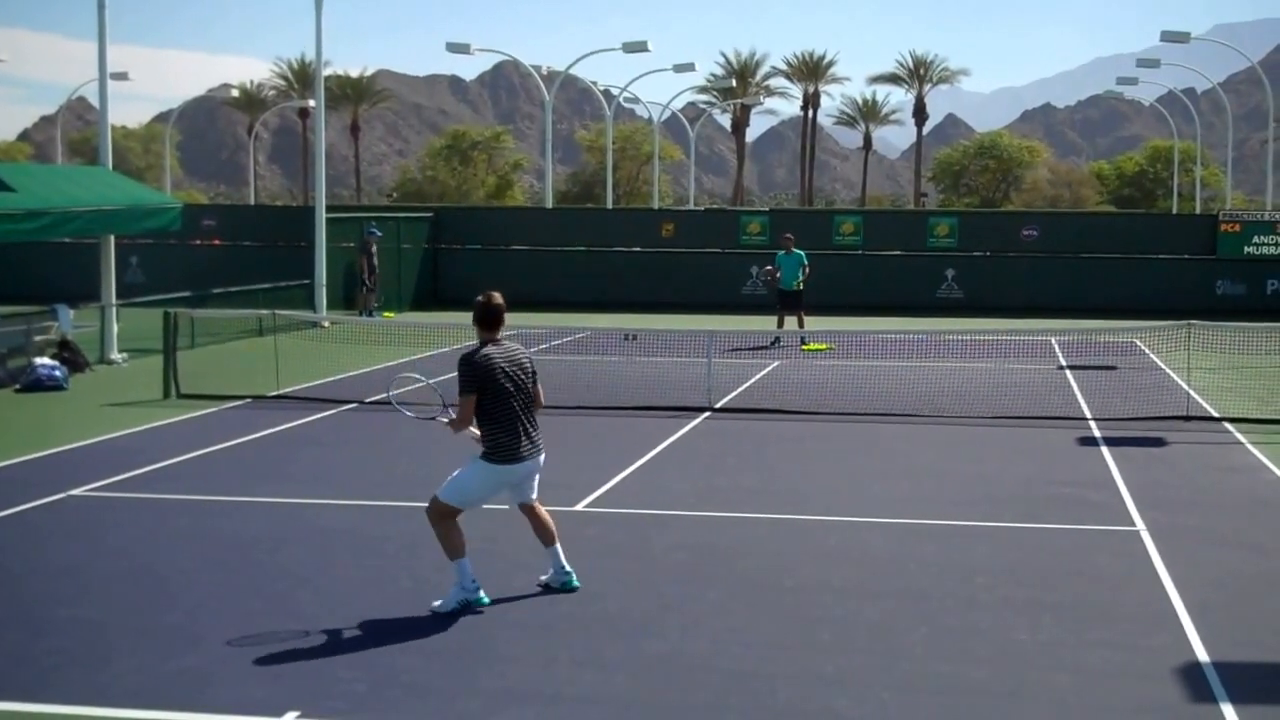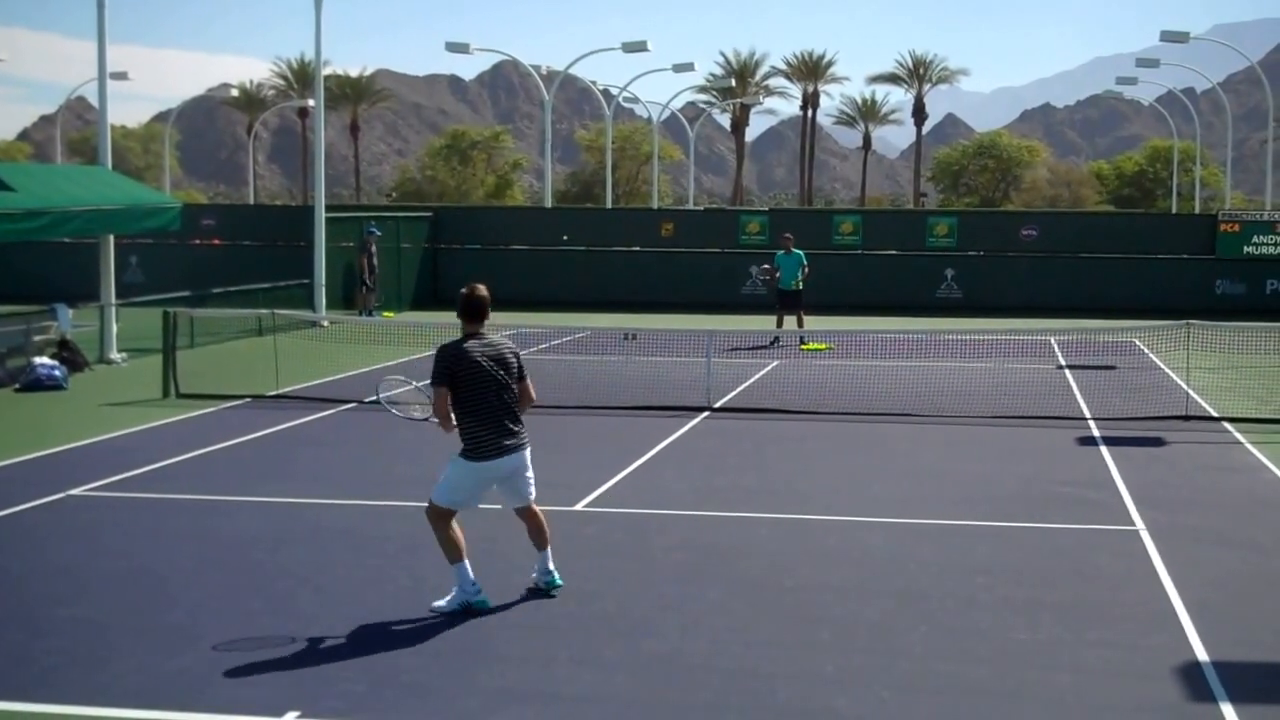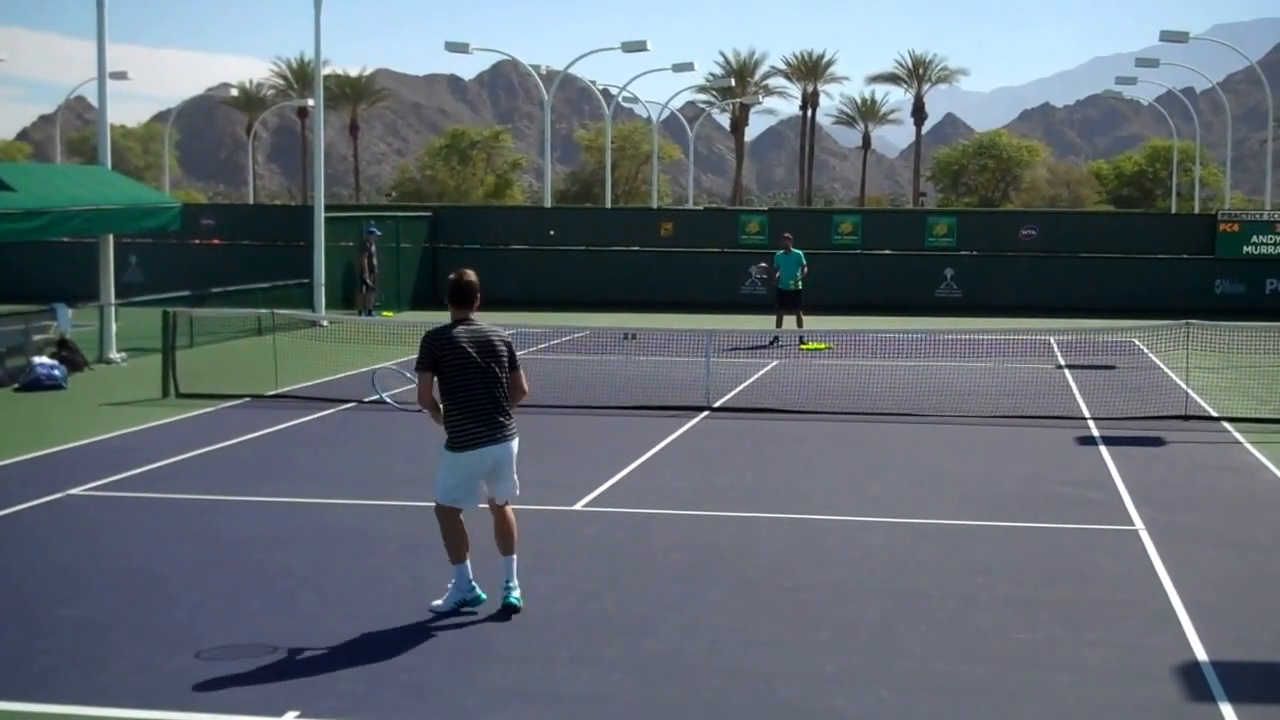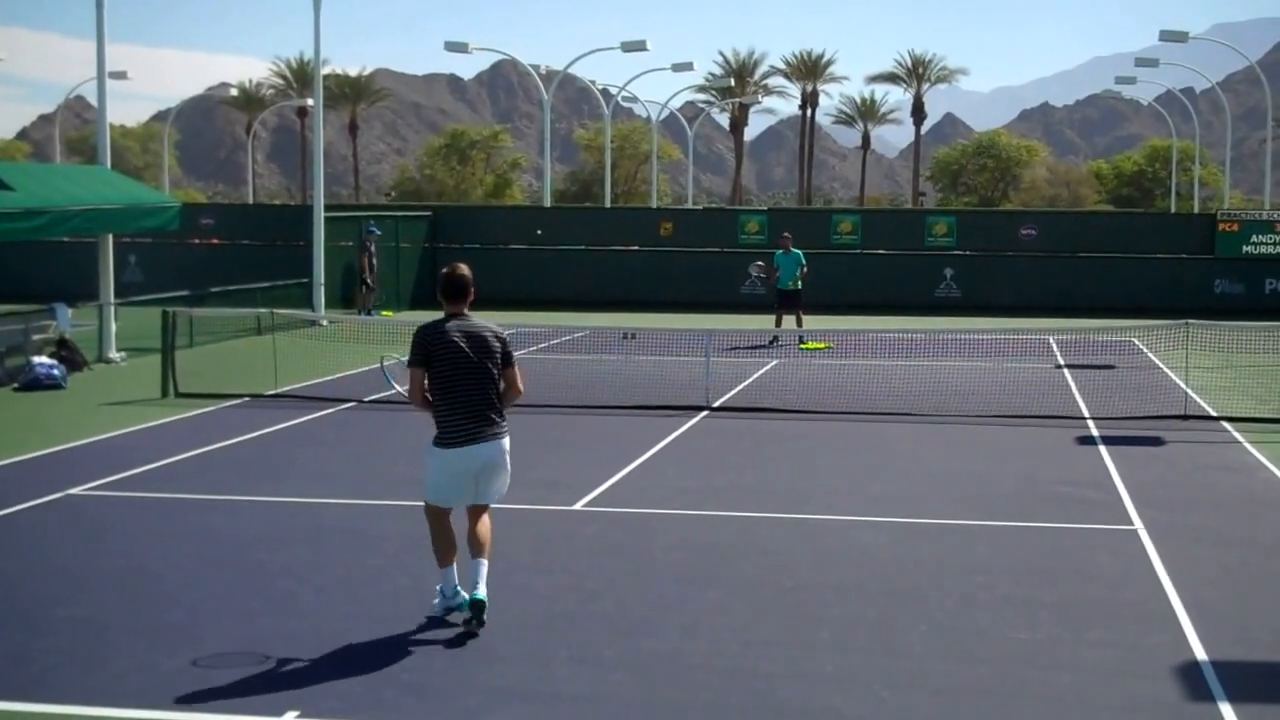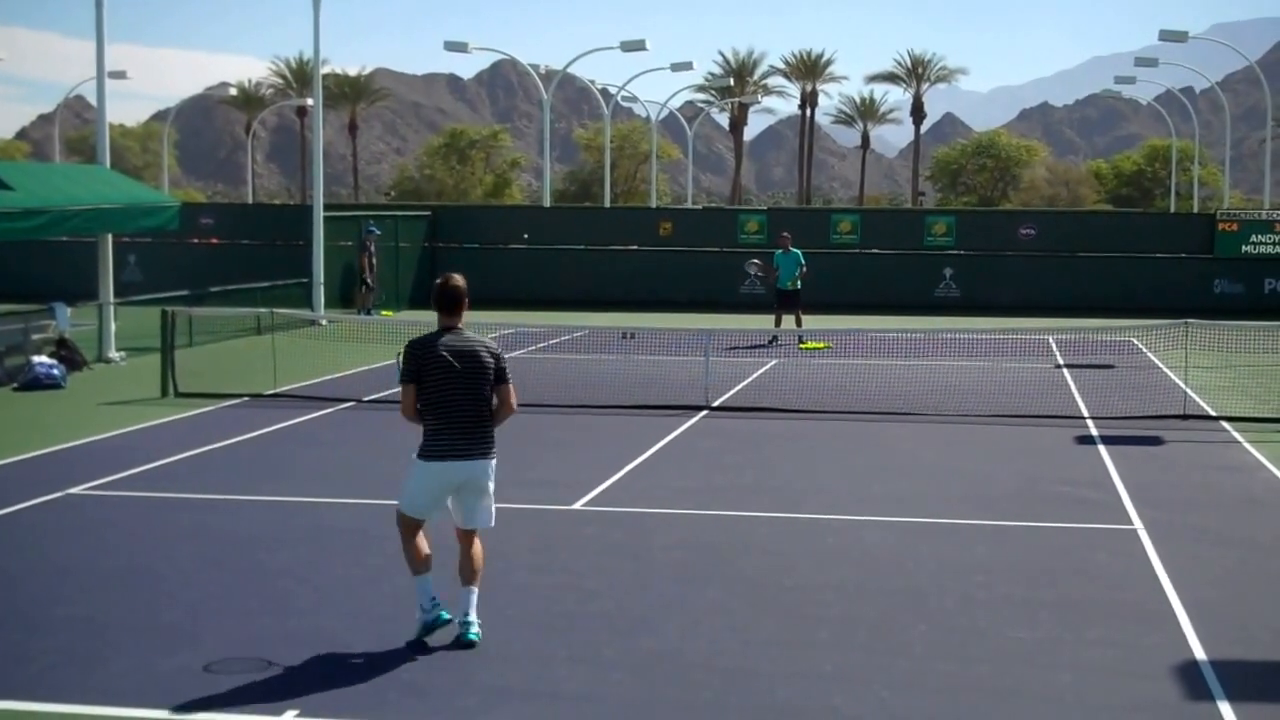
dt=0.1s
person 1, frame 1
left shoulder: (471, 360)
right shoulder: (521, 353)
left elbow: (465, 417)
right elbow: (537, 401)
left wrist: (459, 425)
left hip: (498, 460)
right hip: (533, 452)
left knee: (439, 511)
right knee: (529, 505)
left ankle: (467, 589)
right ankle: (562, 572)
person 1, frame 2
left shoulder: (449, 353)
right shoulder: (508, 348)
left elbow: (441, 410)
right elbow: (528, 399)
left wrist: (448, 423)
left hip: (479, 456)
right hip: (518, 448)
left knee: (439, 514)
right knee: (526, 507)
left ankle: (468, 590)
right ankle: (547, 573)
person 1, frame 3
left shoulder: (435, 340)
right shoulder: (500, 337)
left elbow: (425, 398)
right elbow: (520, 391)
left wrist: (440, 416)
left hip: (464, 446)
right hip: (505, 440)
left knee: (447, 512)
right knee: (501, 508)
left ankle: (464, 588)
right ankle: (511, 587)
person 1, frame 4
left shoulder: (426, 334)
right shoulder: (495, 333)
left elbow: (416, 395)
right elbow: (515, 390)
left hip: (451, 442)
right hip: (495, 439)
left knee: (436, 513)
right knee: (479, 512)
left ankle: (451, 592)
right ankle: (478, 590)
person 1, frame 5
left shoulder: (417, 349)
right shoulder: (490, 349)
left elbow: (408, 411)
right elbow: (508, 407)
left hip: (434, 458)
right hip: (479, 458)
left knee: (409, 523)
right knee: (468, 537)
left ankle: (430, 604)
right ankle: (469, 620)
